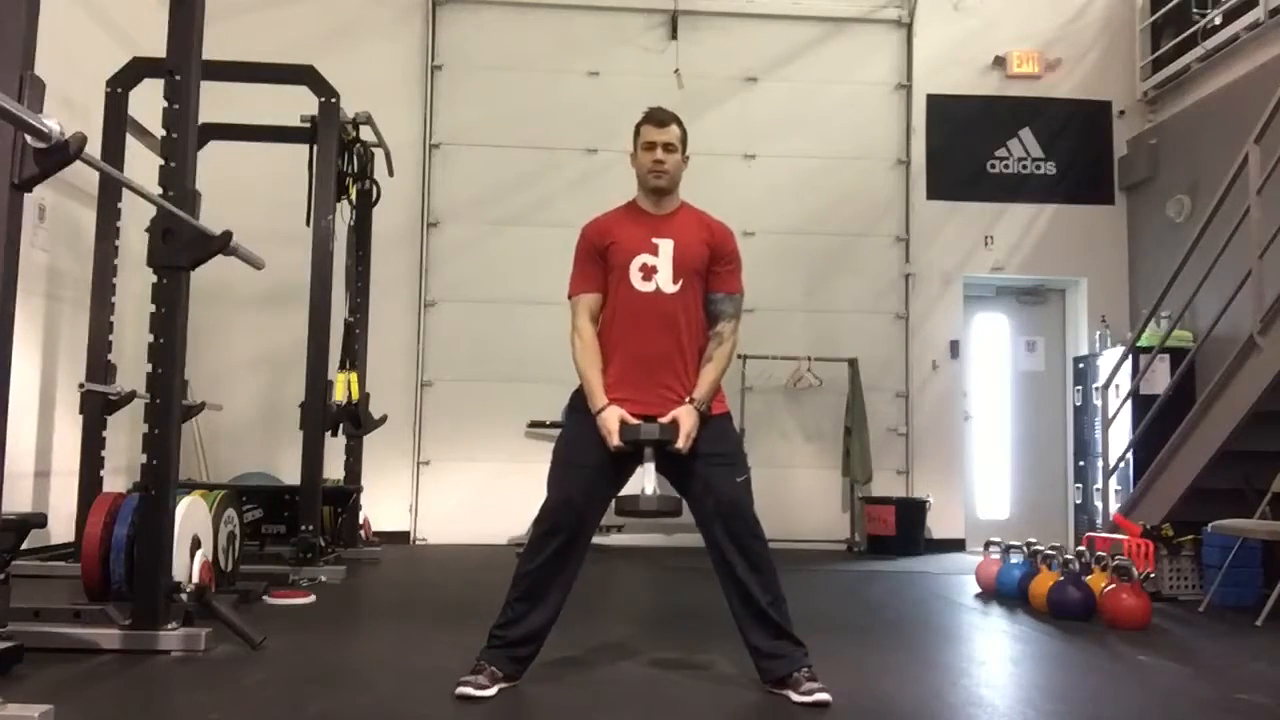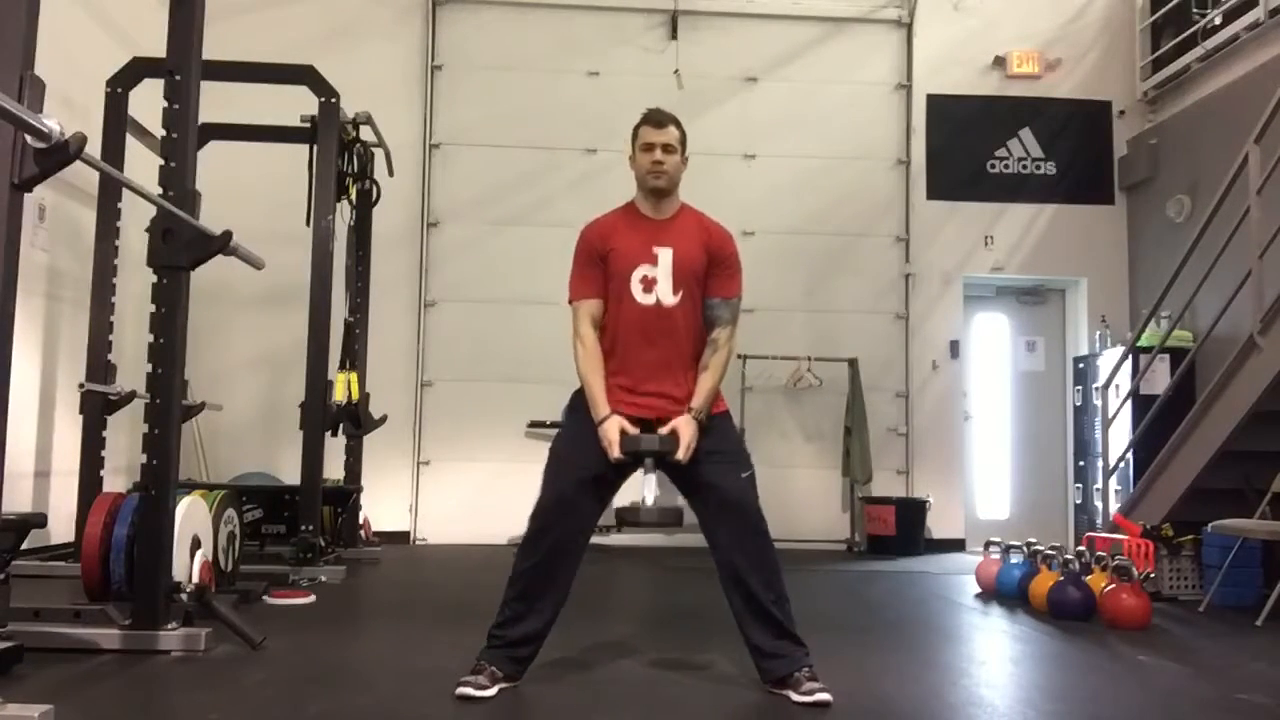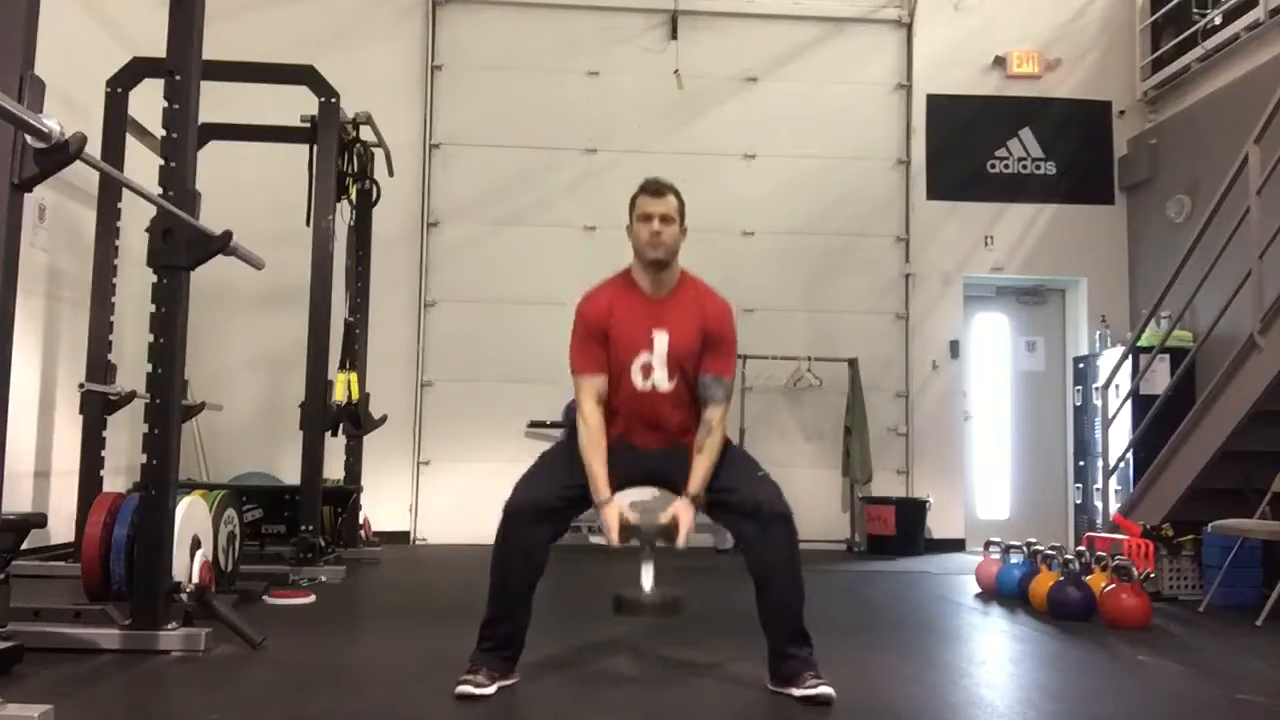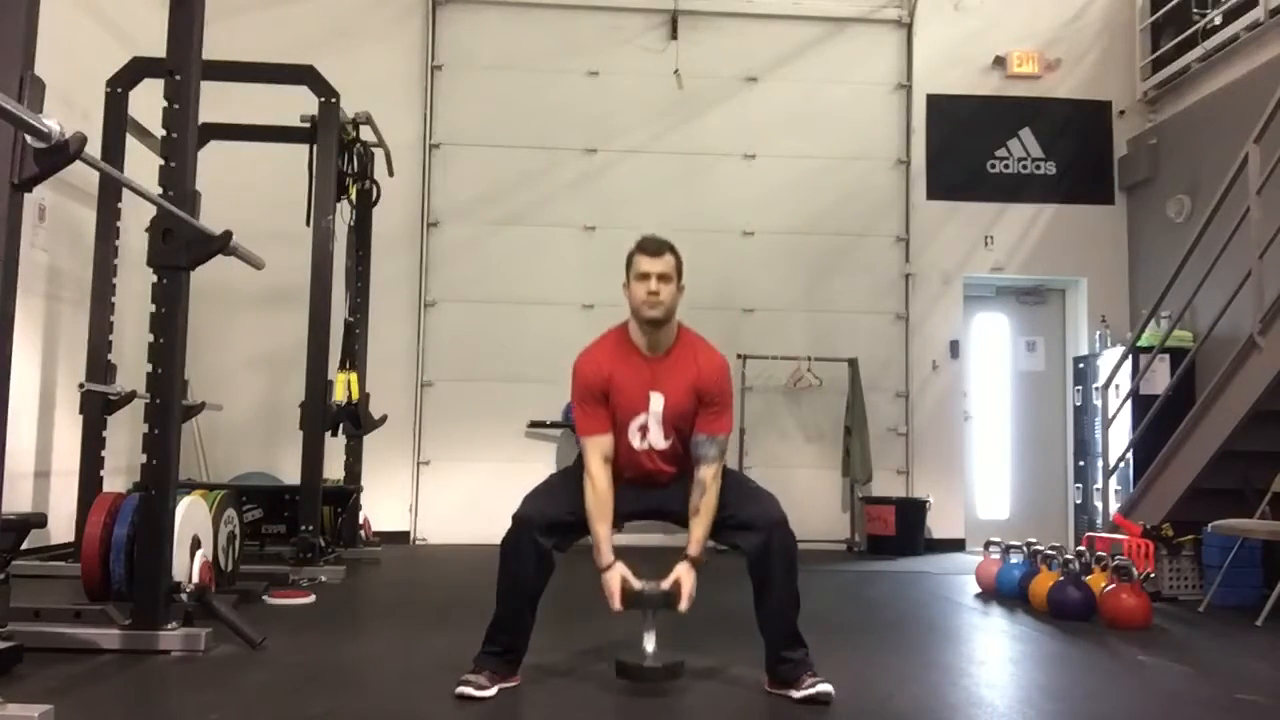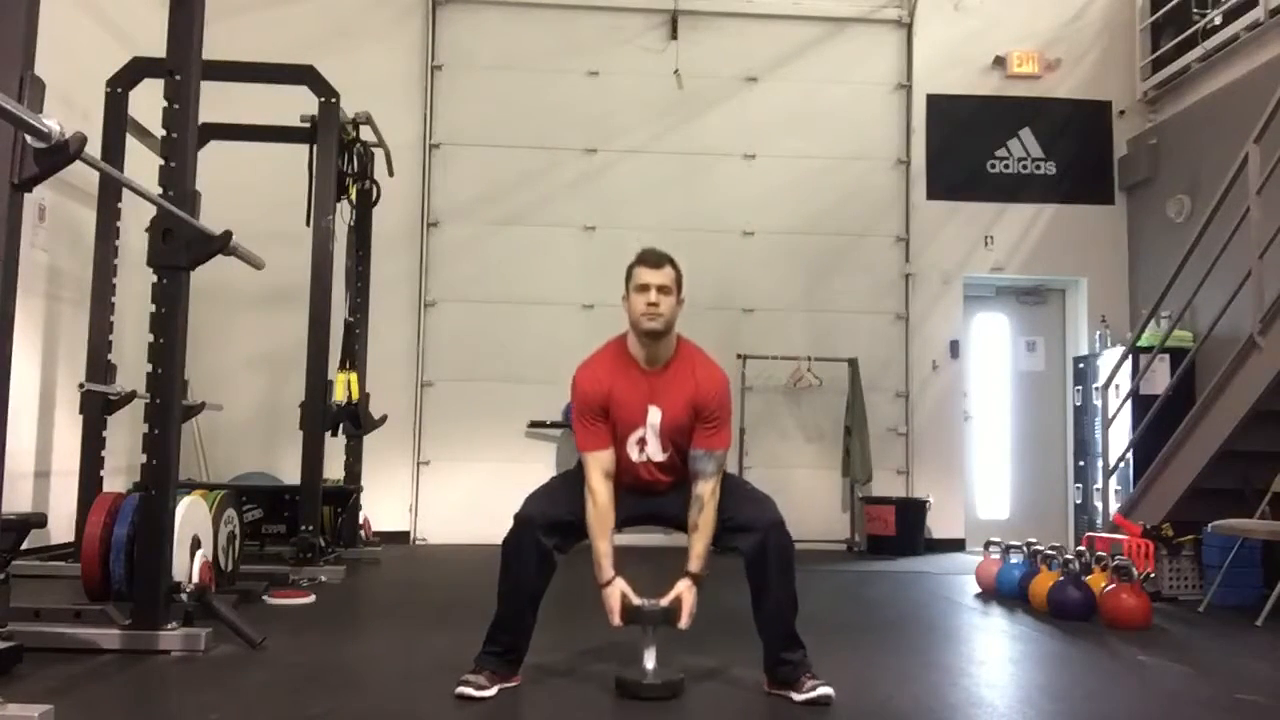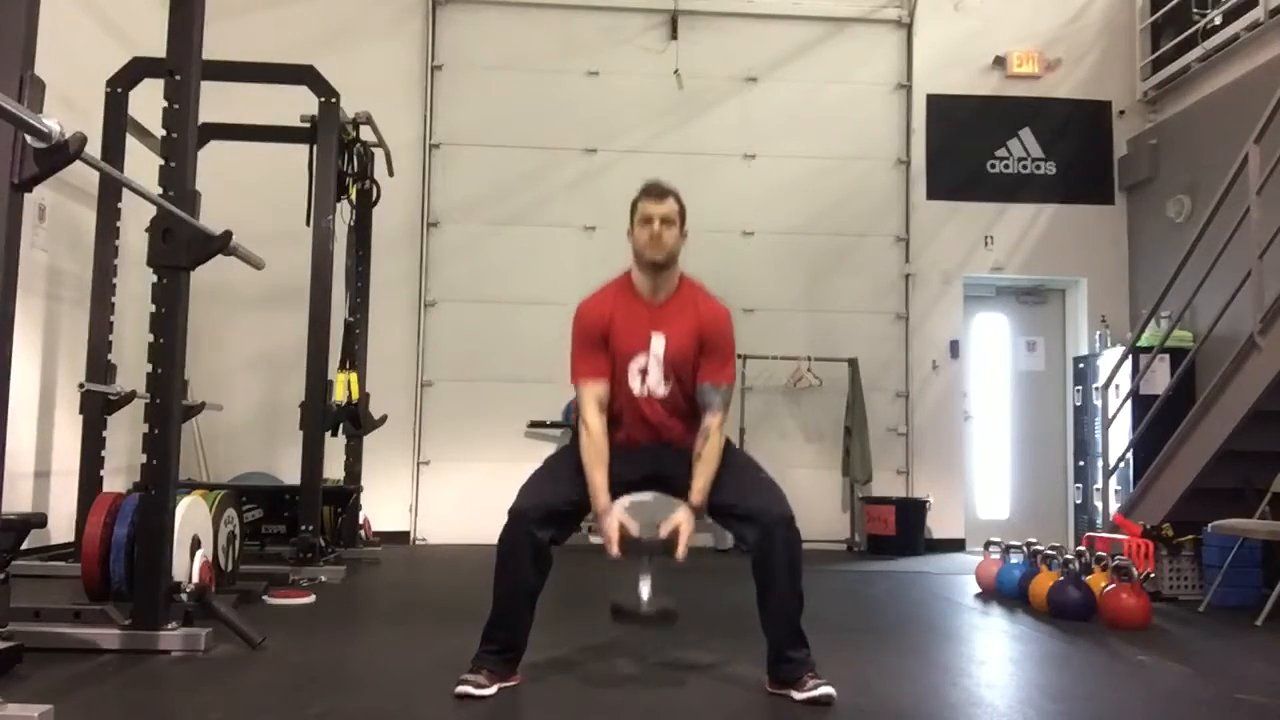
dt=0.3s
person 1, frame 1
left shoulder: (714, 236)
right shoulder: (600, 232)
left elbow: (725, 329)
right elbow: (584, 324)
left wrist: (696, 405)
right wrist: (601, 406)
left hip: (696, 412)
right hip: (607, 409)
left knee: (738, 533)
right knee: (559, 529)
left ankle: (786, 666)
right ankle: (501, 659)
person 1, frame 2
left shoulder: (714, 238)
right shoulder: (599, 235)
left elbow: (721, 334)
right elbow: (586, 330)
left wrist: (695, 414)
right wrist: (602, 415)
left hip: (694, 413)
right hip: (609, 411)
left knee: (741, 527)
right knee: (555, 523)
left ankle: (787, 666)
right ankle: (501, 659)
person 1, frame 3
left shoulder: (712, 311)
right shoulder: (596, 307)
left elbow: (715, 412)
right elbow: (589, 407)
left wrist: (691, 497)
right wrist: (604, 498)
left hip: (685, 442)
right hip: (613, 439)
left knee: (770, 514)
right knee: (525, 510)
left ankle: (792, 666)
right ankle: (495, 659)
person 1, frame 4
left shoulder: (709, 366)
right shoulder: (594, 364)
left elbow: (708, 469)
right elbow: (597, 466)
left wrist: (691, 559)
right wrist: (606, 561)
left hip: (683, 478)
right hip: (617, 477)
left knee: (770, 525)
right knee: (531, 523)
left ankle: (789, 668)
right ankle: (498, 663)
person 1, frame 5
left shoulder: (708, 380)
right shoulder: (593, 377)
left elbow: (706, 484)
right elbow: (599, 480)
left wrist: (692, 577)
right wrist: (607, 577)
left hip: (683, 485)
right hip: (617, 484)
left knee: (767, 528)
right knee: (532, 524)
left ankle: (788, 670)
right ankle: (498, 664)
person 1, frame 6
left shoulder: (711, 314)
right shoulder: (596, 310)
left elbow: (713, 418)
right elbow: (592, 412)
left wrist: (693, 507)
right wrist: (602, 505)
left hip: (686, 446)
right hip: (616, 444)
left knee: (773, 518)
right knee: (529, 516)
left ankle: (790, 667)
right ankle: (497, 661)
